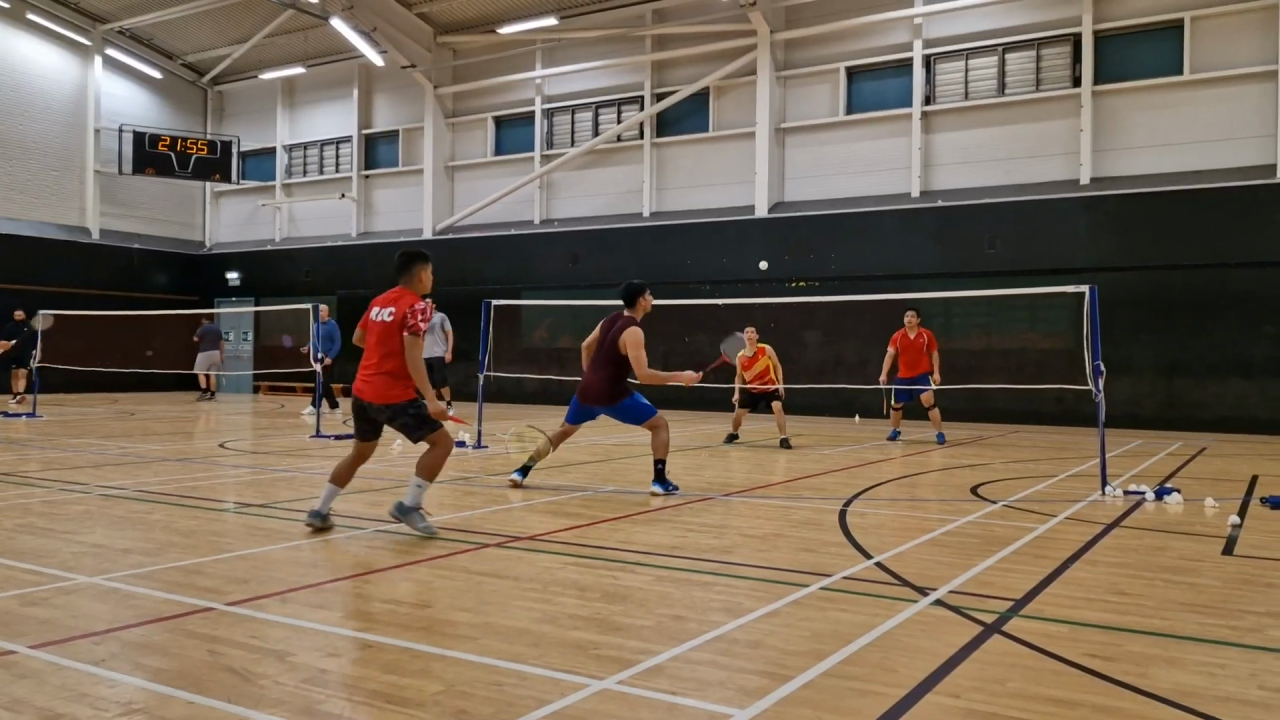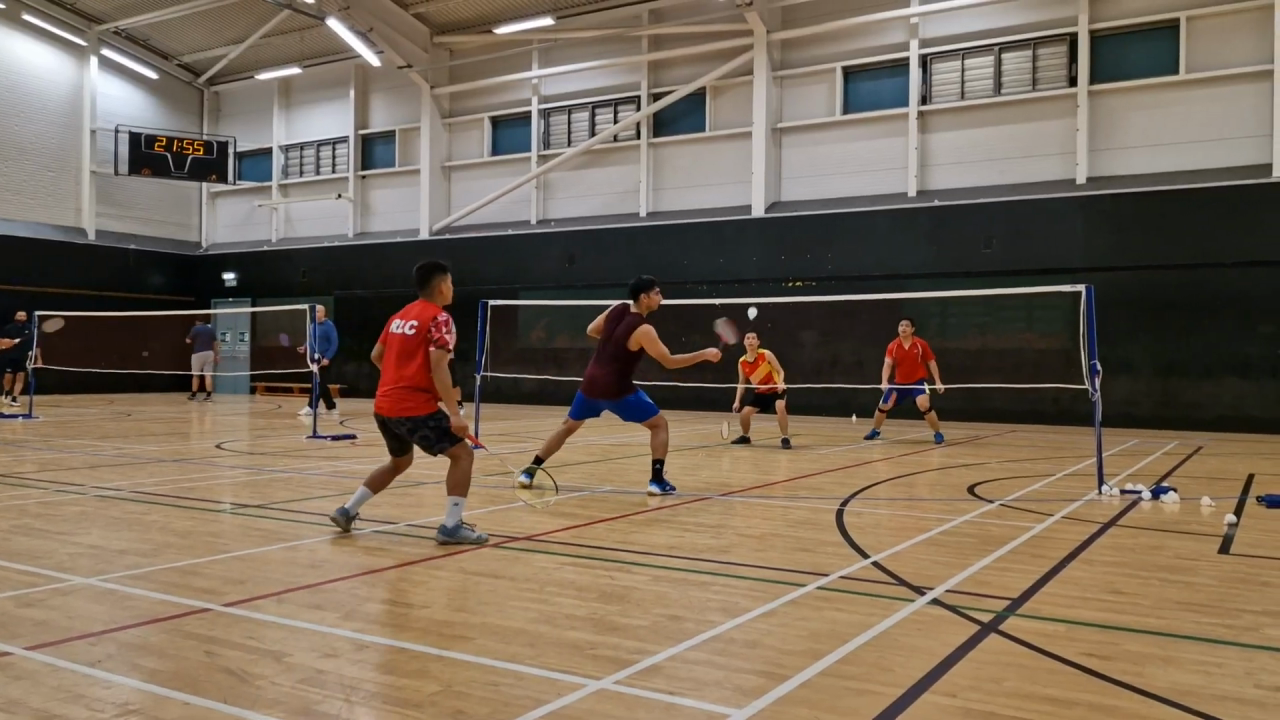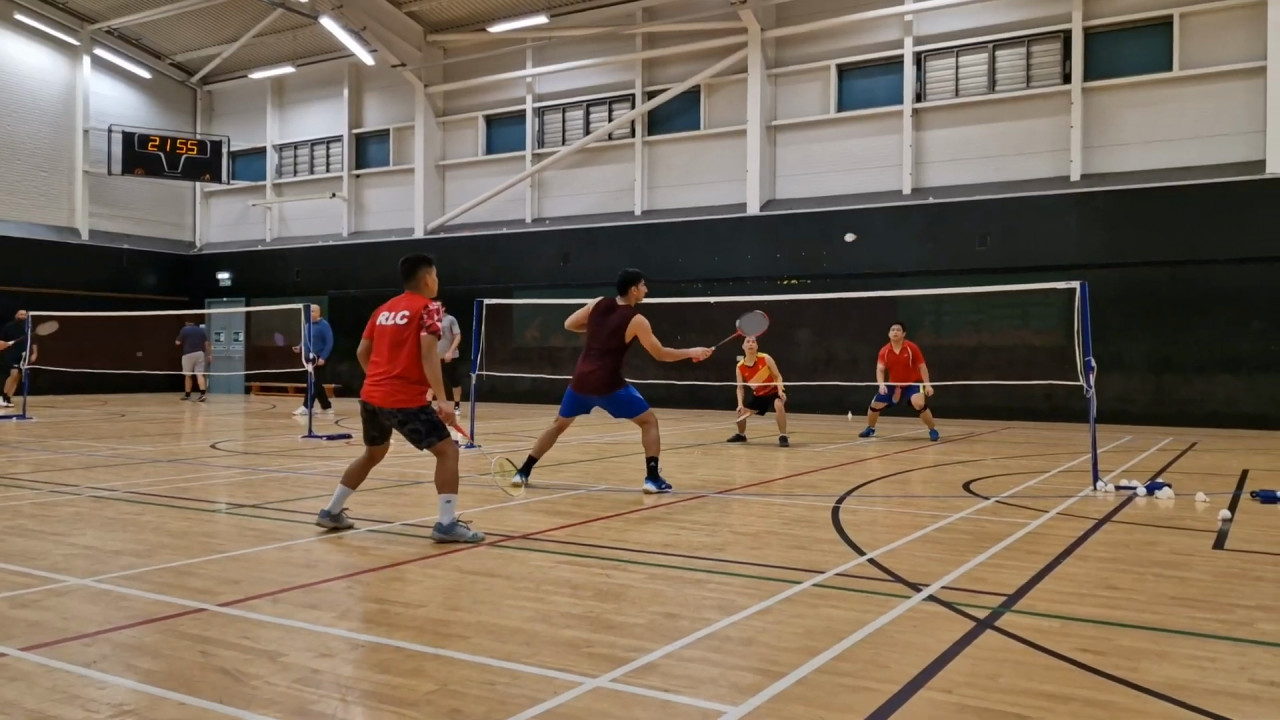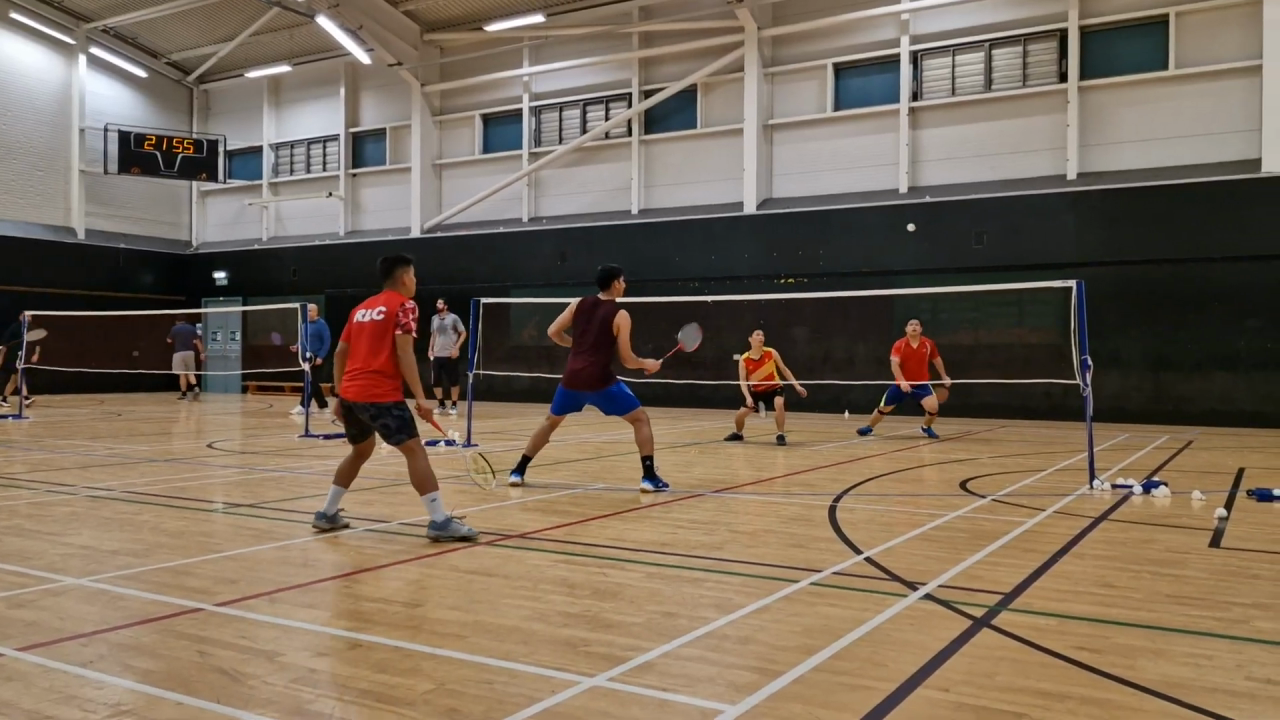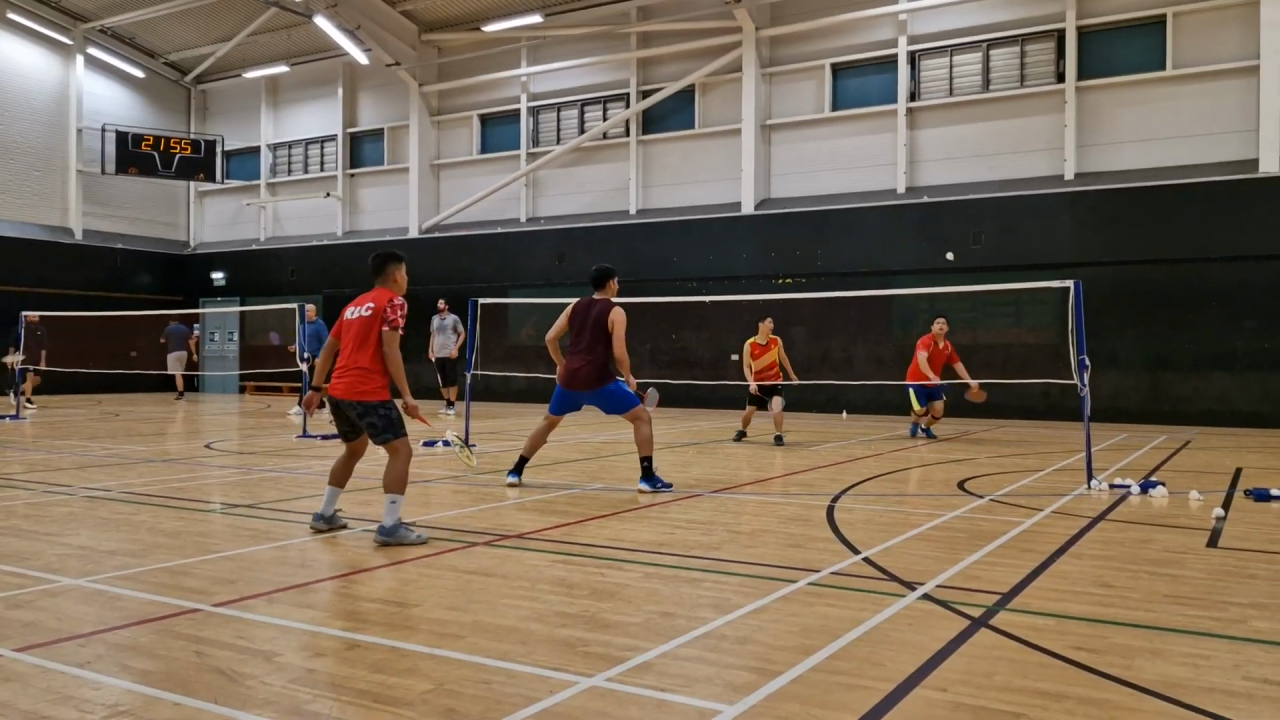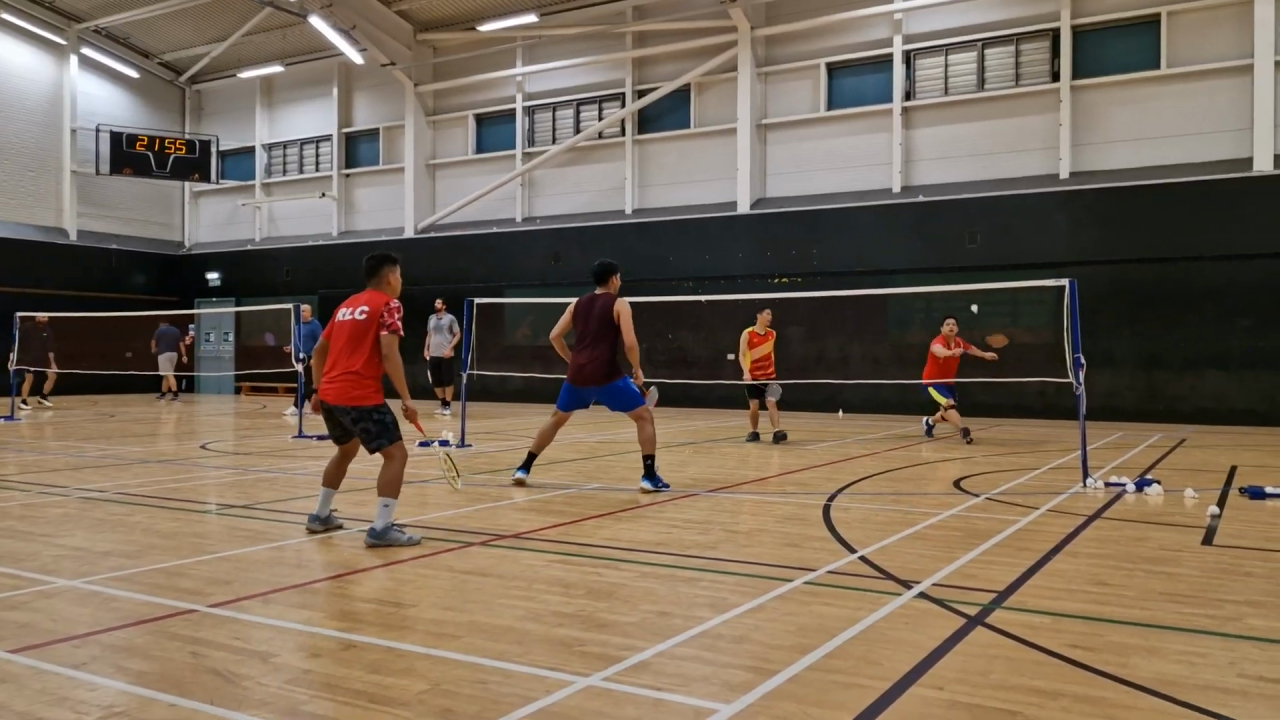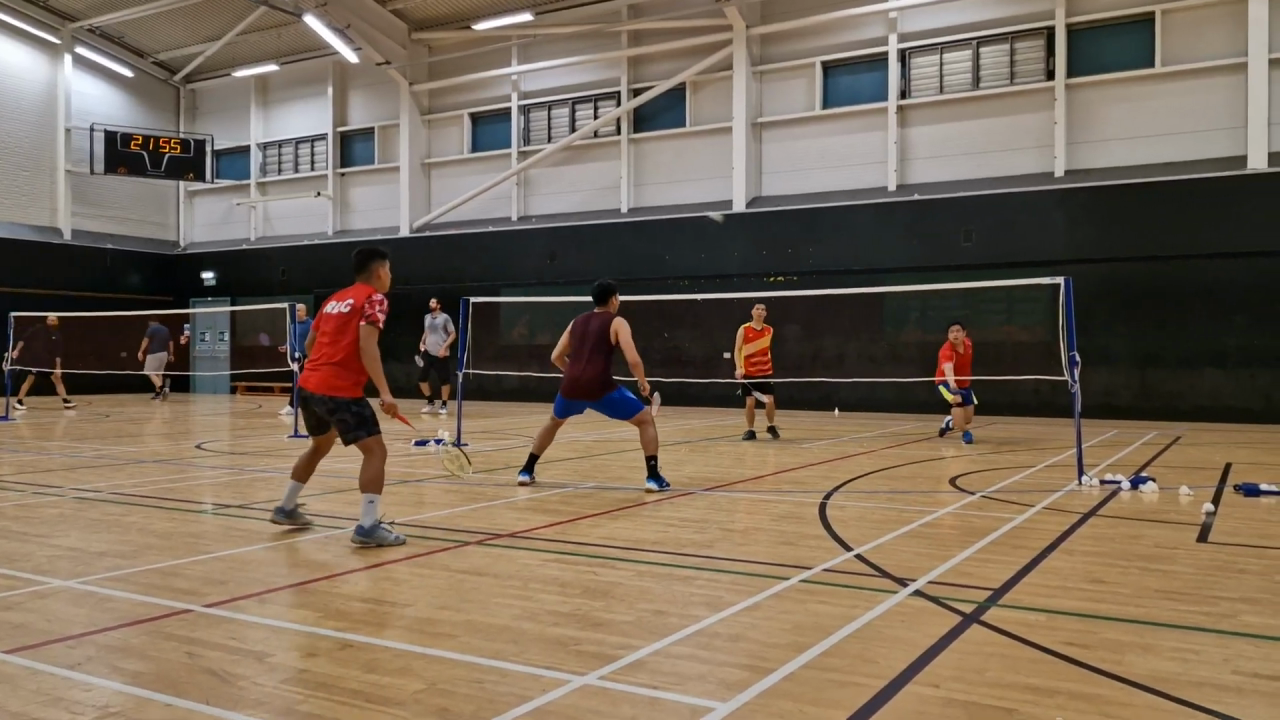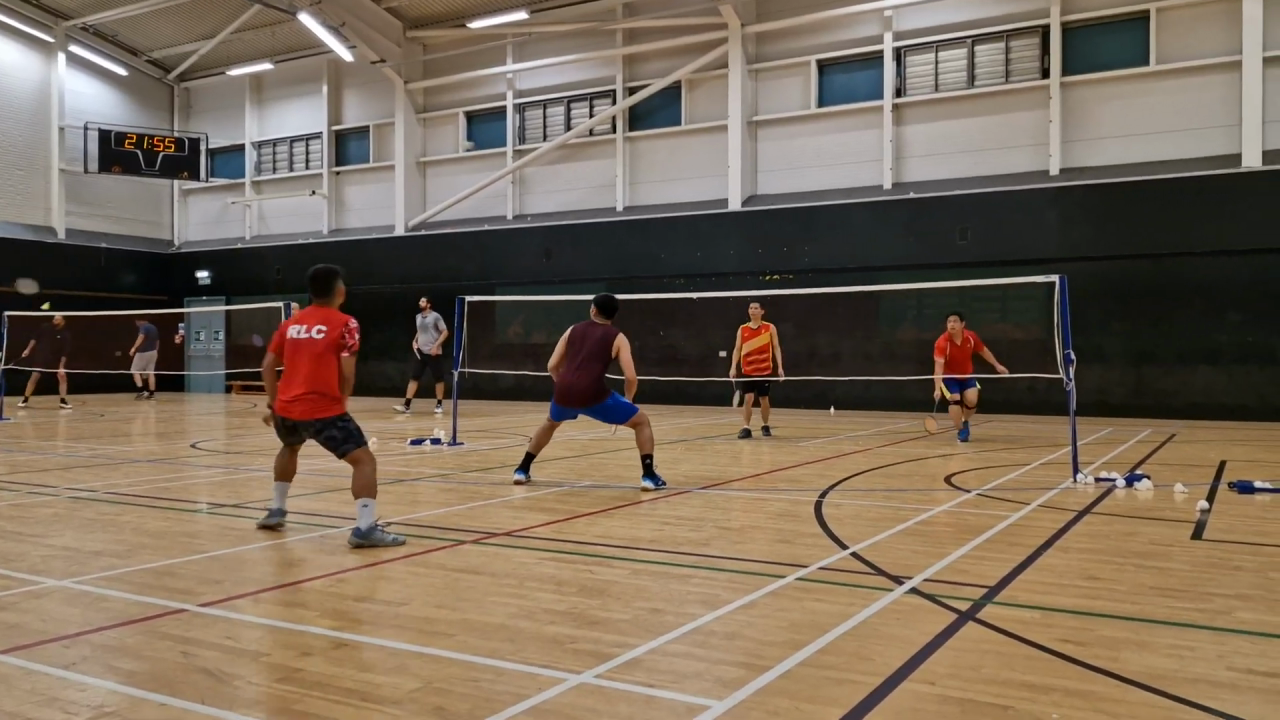
dt=0.2s
person 1, frame 1
left shoulder: (379, 302)
right shoulder: (416, 306)
left elbow: (358, 338)
right elbow: (412, 355)
right wrist: (430, 399)
left hip: (363, 391)
right hip: (394, 394)
left knee: (360, 453)
right knee: (442, 442)
left ankle: (320, 511)
right ankle: (409, 505)
person 1, frame 2
left shoulder: (400, 316)
right shoulder: (439, 318)
left elbow: (377, 356)
right elbow: (438, 368)
right wrist: (454, 414)
left hip: (384, 405)
right hip: (414, 408)
left knee: (399, 463)
right knee: (462, 455)
left ankle: (348, 510)
right ankle: (452, 526)
person 1, frame 3
left shoulder: (383, 310)
right shoulder: (429, 308)
left elbow: (362, 352)
right elbow: (429, 355)
right wrist: (442, 401)
left hip: (371, 396)
right hip: (405, 400)
left knee: (372, 454)
right knee: (447, 451)
left ankle: (332, 511)
right ankle: (447, 523)
person 1, frame 4
left shoulder: (361, 308)
right shoulder: (403, 305)
left elbow: (339, 353)
right elbow: (404, 353)
left wrist: (338, 394)
right wrist: (420, 397)
left hip: (349, 394)
right hip: (380, 395)
left knee: (360, 451)
right knee: (415, 452)
left ankle: (327, 513)
right ankle: (440, 521)
person 1, frame 5
left shoulder: (354, 304)
right shoulder: (394, 301)
left elbow: (328, 348)
right elbow: (390, 351)
left wrist: (315, 388)
right wrist: (407, 395)
left hip: (339, 391)
right hip: (368, 393)
left knee: (355, 449)
right knee: (400, 451)
left ankle: (325, 514)
right ankle: (390, 526)
person 1, frame 6
left shoulder: (346, 305)
right shoulder: (388, 305)
left elbow: (319, 350)
right elbow: (390, 354)
left wrist: (319, 390)
right wrist: (407, 399)
left hip: (330, 395)
right hip: (360, 398)
left knee: (346, 451)
right knee: (396, 455)
left ankle: (320, 515)
right ankle: (381, 528)
person 1, frame 7
left shoulder: (335, 299)
right shoulder: (374, 299)
left elbow: (311, 343)
right elbow: (367, 347)
right wrist: (384, 392)
left hip: (310, 386)
right hip: (340, 390)
left knee: (320, 446)
right knee: (375, 450)
left ankle: (286, 508)
right ankle: (368, 526)
person 1, frame 8
left shoulder: (289, 323)
right shoulder: (345, 324)
left elbow: (268, 368)
right elbow: (347, 375)
left wrist: (272, 404)
right wrist: (340, 403)
left hip: (288, 409)
right hip: (324, 410)
left knee: (289, 449)
right knee: (364, 461)
left ankle: (276, 510)
right ankle: (365, 528)
person 2, frame 1
left shoulder: (611, 319)
right shoulder: (633, 332)
left elbow: (586, 346)
right elbow: (643, 375)
right wrist: (681, 376)
left hip: (586, 390)
right hip: (613, 395)
left knee: (564, 431)
right knee: (659, 425)
left ankle: (521, 472)
right ankle: (660, 481)
person 2, frame 2
left shoulder: (616, 309)
right shoulder: (643, 330)
left elbow: (591, 330)
right elbow: (670, 362)
right wrist: (705, 354)
left hip: (590, 384)
right hip: (617, 390)
left knee: (567, 427)
right knee: (659, 425)
left ankle: (529, 472)
right ankle: (657, 480)
person 2, frame 3
left shoulder: (598, 304)
right shoulder: (636, 321)
left elbow: (569, 325)
right elbow: (660, 354)
right wrist: (692, 353)
left hip: (580, 381)
right hip: (608, 385)
left knee: (558, 424)
right knee: (649, 422)
left ankle: (523, 472)
right ankle: (653, 478)
person 2, frame 4
left shoulder: (579, 304)
right shoulder: (620, 315)
left elbow: (552, 332)
right elbow: (627, 359)
right wrist: (647, 364)
left hip: (572, 378)
right hip: (600, 381)
left knee: (551, 422)
right knee: (641, 420)
left ankle: (518, 472)
right ankle: (649, 477)
person 2, frame 5
left shoulder: (575, 307)
right shoulder: (616, 312)
left elbow: (550, 338)
right elbow: (619, 355)
left wrist: (561, 365)
right wrist: (628, 377)
left hip: (570, 378)
right hip: (599, 380)
left knee: (548, 422)
right knee: (642, 418)
left ankle: (515, 472)
right ankle: (648, 477)
person 2, frame 6
left shoulder: (578, 304)
right shoulder: (619, 304)
left elbow: (555, 336)
right elbow: (630, 343)
right wrist: (637, 369)
left hip: (578, 375)
right hip: (607, 376)
left knee: (557, 419)
right knee: (645, 417)
left ankle: (524, 468)
right ankle: (649, 476)
person 2, frame 7
left shoulder: (577, 322)
right shoulder: (617, 323)
left elbow: (556, 357)
right elbow: (633, 360)
right wrist: (643, 381)
left hip: (570, 388)
right hip: (600, 388)
left knee: (554, 422)
right knee: (645, 420)
left ankle: (526, 470)
right ankle: (653, 476)
person 2, frame 8
left shoulder: (573, 330)
right shoulder: (618, 338)
left elbow: (552, 366)
right elbow: (631, 377)
right wrist: (628, 399)
left hip: (563, 394)
right hip: (594, 395)
left knee: (550, 423)
right knee: (641, 421)
left ankle: (522, 470)
right ankle: (649, 475)
